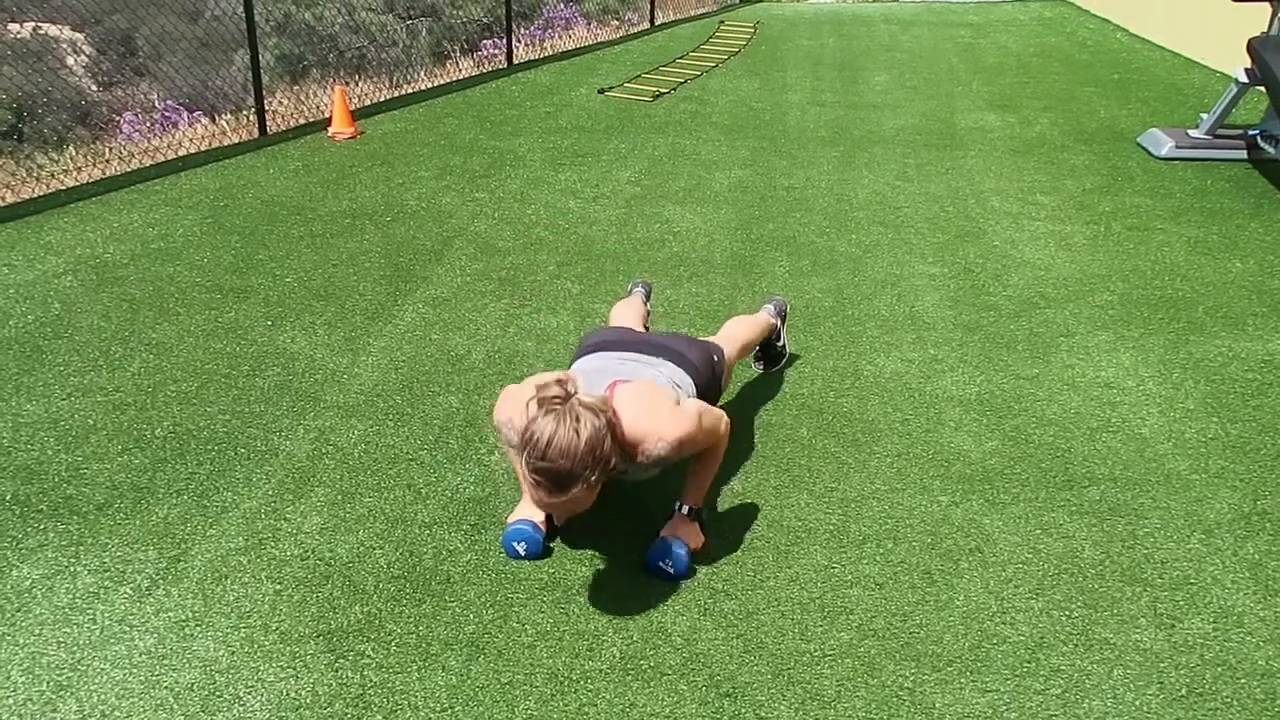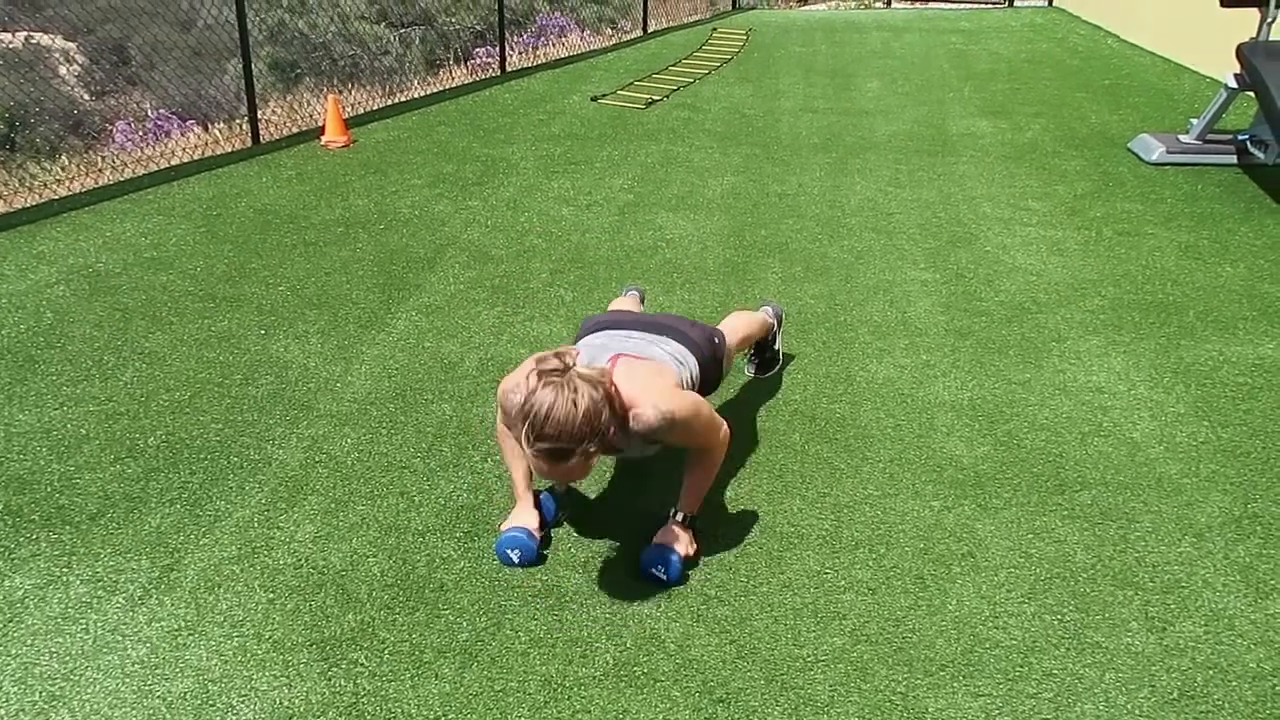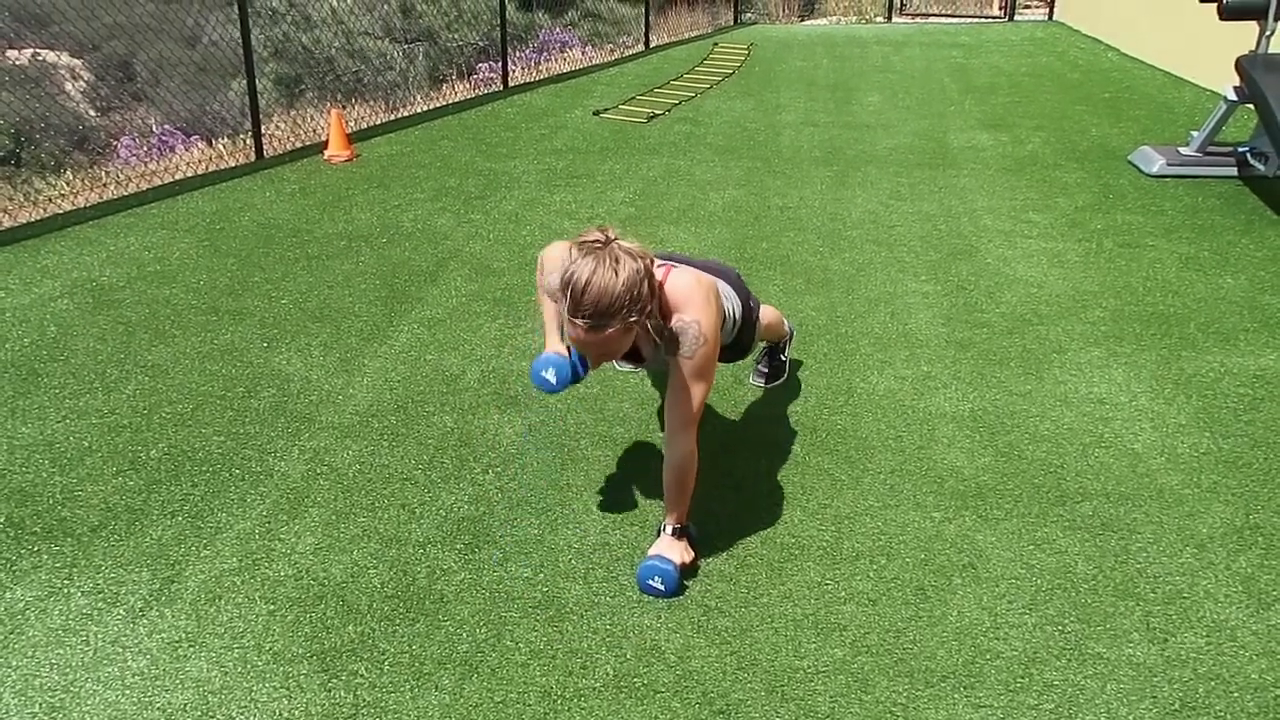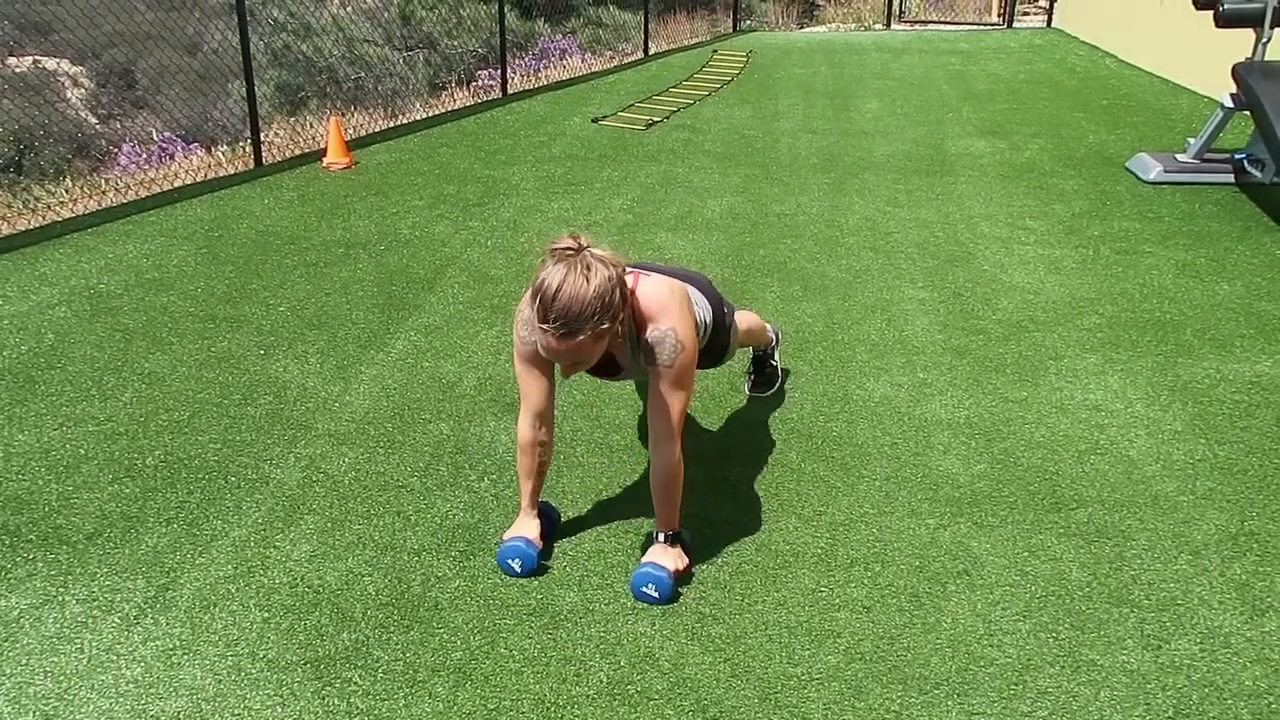
dt=1s
person 1, frame 1
left shoulder: (659, 439)
right shoulder: (517, 422)
left elbow: (719, 426)
left wrist: (689, 513)
right wrist: (530, 498)
left hip: (677, 368)
right hip: (601, 355)
left knee: (726, 345)
left ankle: (770, 317)
right ankle: (638, 296)
person 1, frame 2
left shoulder: (654, 411)
right shoulder: (518, 390)
left elbow: (718, 438)
left wrist: (682, 521)
right wrist: (524, 503)
left hip: (678, 347)
right hip: (600, 331)
left knee: (726, 338)
left ankle: (766, 319)
right ankle: (632, 300)
person 1, frame 3
left shoulder: (690, 320)
right shoulder: (570, 283)
left elbow: (680, 438)
right elbow: (550, 255)
left wrist: (673, 532)
right wrist: (554, 338)
left hip: (721, 295)
left knee: (756, 326)
left ankle: (780, 332)
person 1, frame 4
left shoulder: (664, 327)
right shoulder: (536, 314)
left elbow: (667, 445)
right elbow: (535, 424)
left wrist: (666, 538)
right wrist: (528, 514)
left hip: (698, 305)
left knee: (736, 329)
left ankle: (766, 340)
